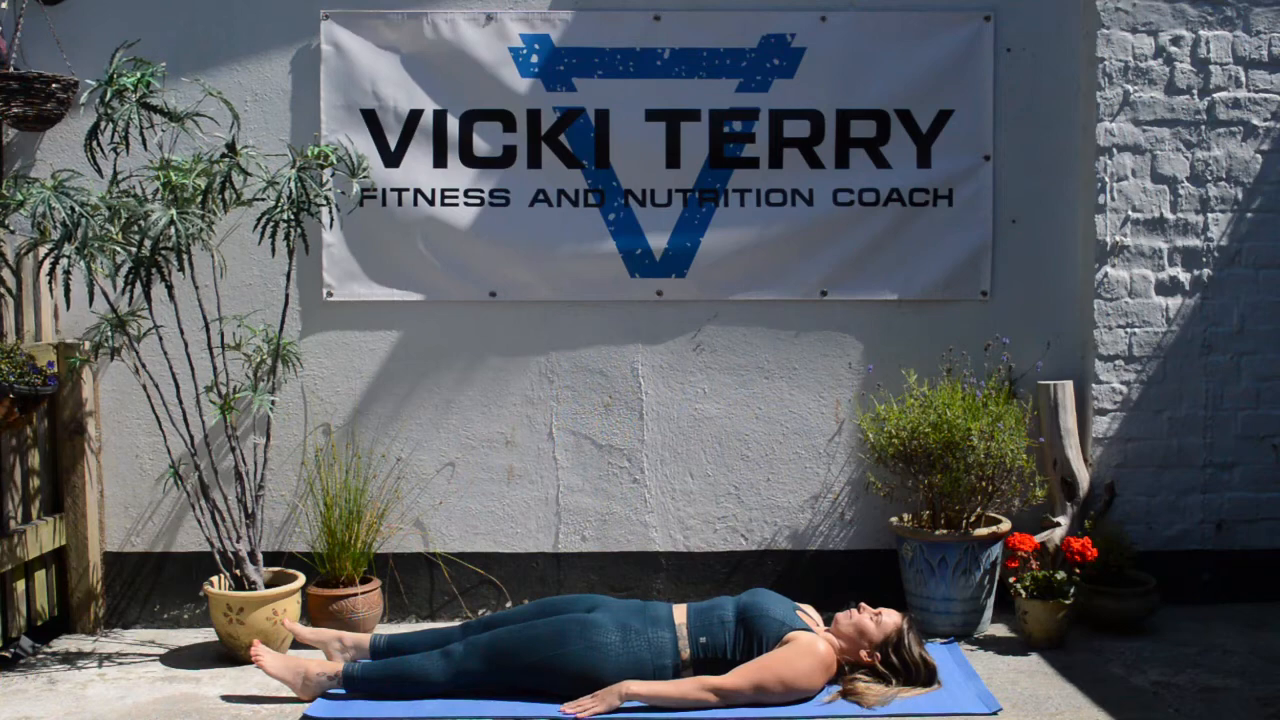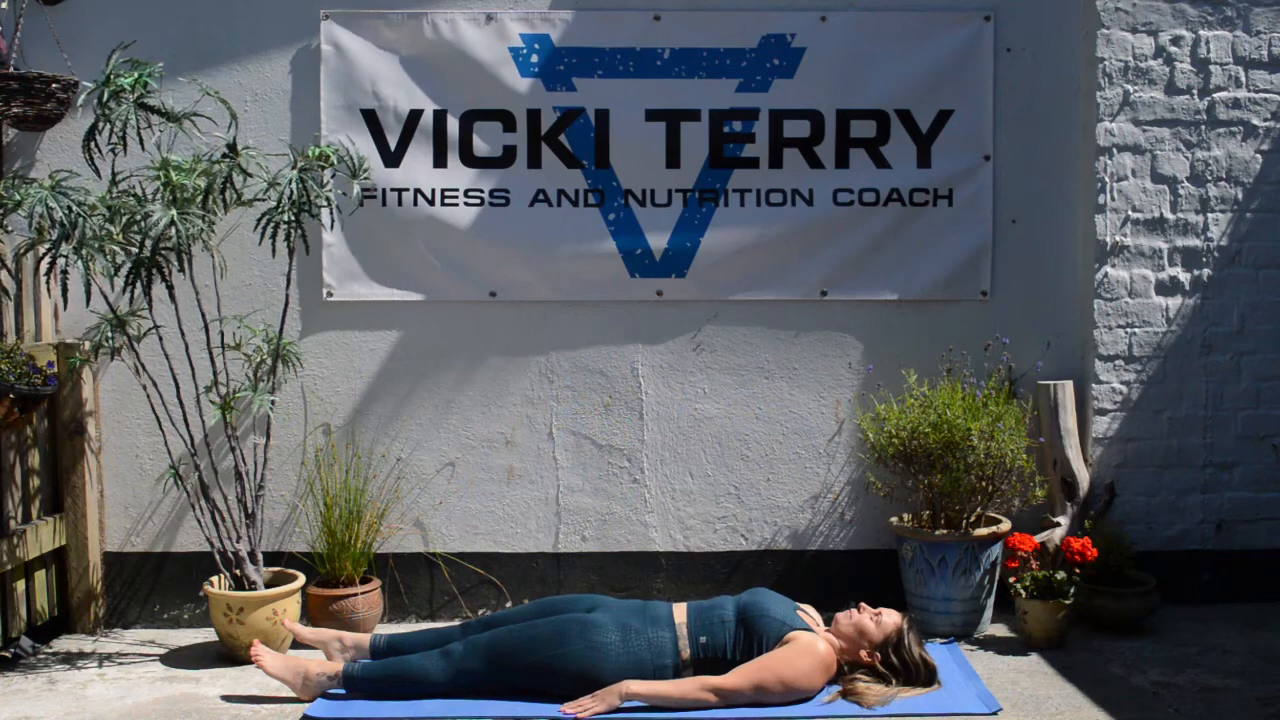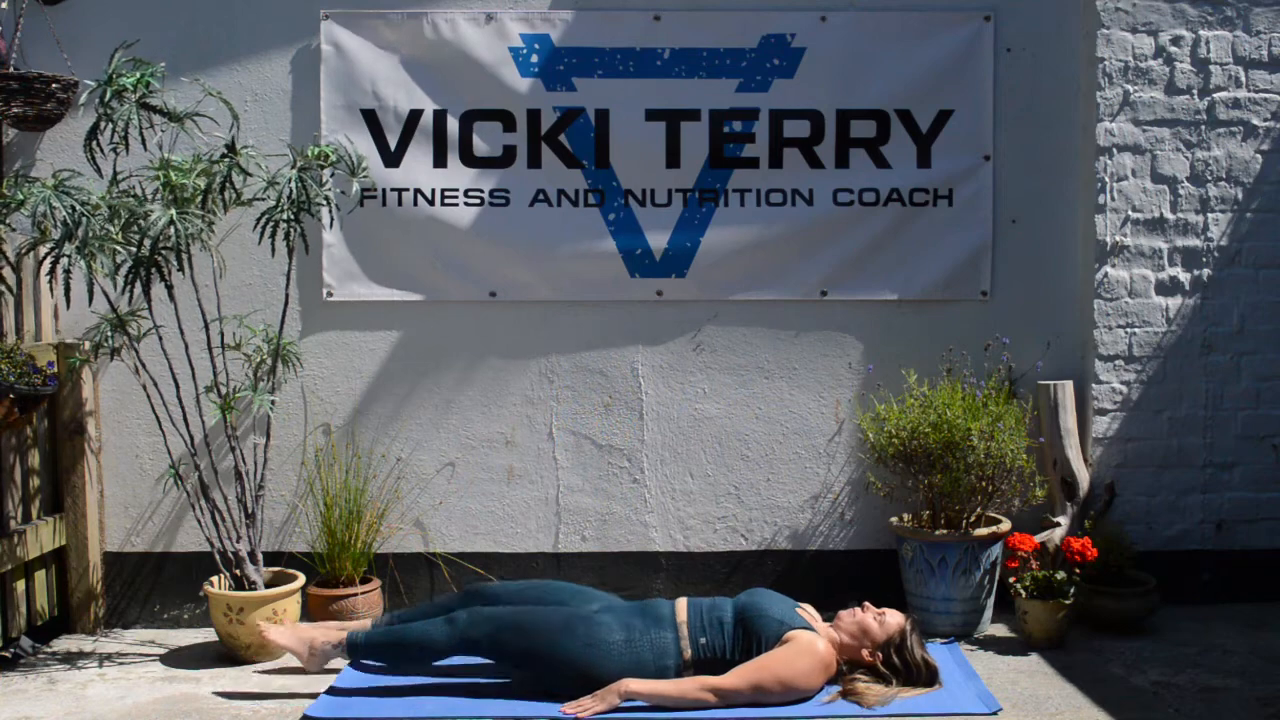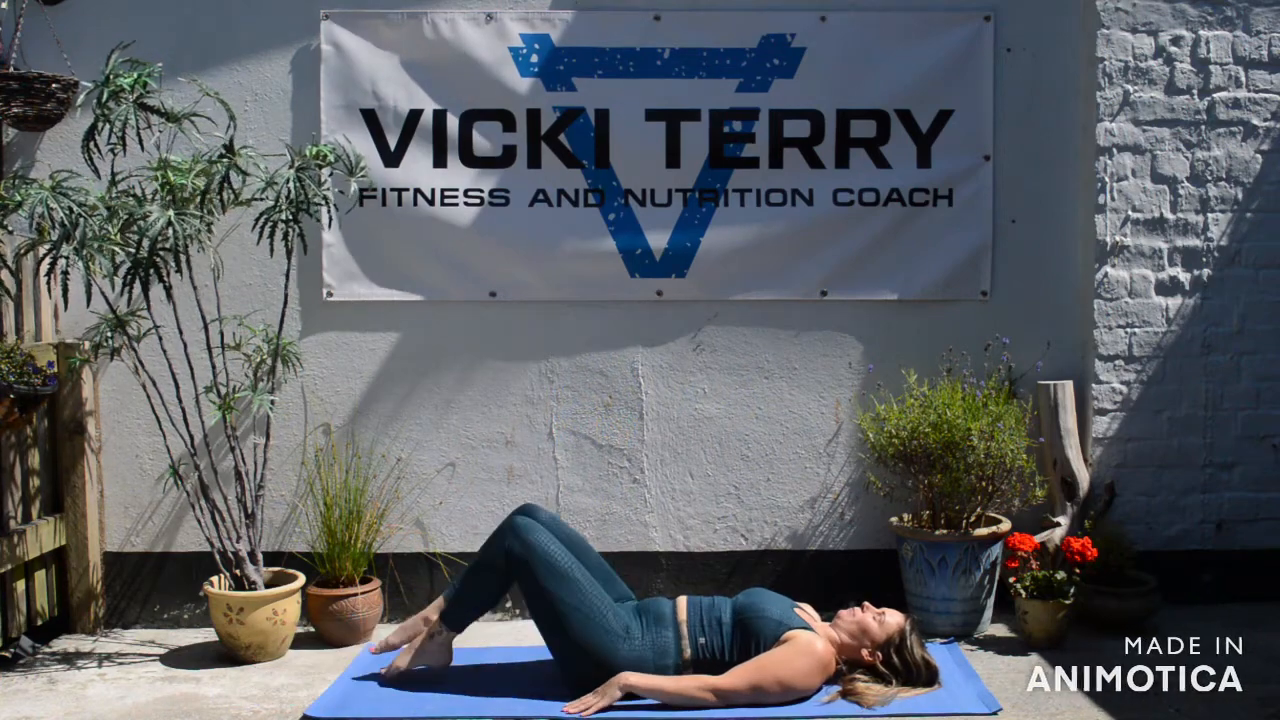
dt=0.4s
person 1, frame 1
left shoulder: (814, 662)
right shoulder: (807, 620)
left hip: (624, 651)
right hip: (635, 615)
left knee: (468, 663)
right knee: (481, 629)
right ankle: (356, 644)
person 1, frame 2
left shoulder: (812, 663)
right shoulder: (807, 619)
left hip: (625, 650)
right hip: (633, 615)
left knee: (467, 663)
right knee: (480, 628)
right ankle: (357, 644)
person 1, frame 3
left shoulder: (813, 660)
right shoulder: (808, 618)
left hip: (625, 653)
right hip: (633, 616)
left knee: (474, 625)
right knee: (482, 596)
left ankle: (334, 646)
right ankle: (356, 629)
person 1, frame 4
left shoulder: (809, 659)
right shoulder: (805, 618)
left hip: (619, 652)
right hip: (633, 618)
left knee: (523, 531)
right knee: (534, 522)
left ankle: (440, 625)
right ankle: (441, 623)
